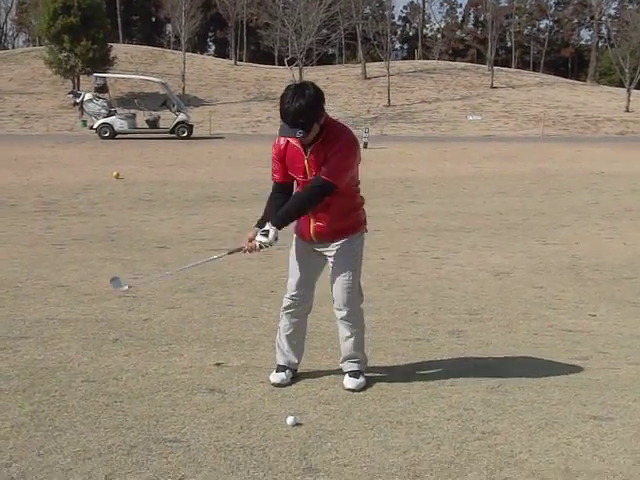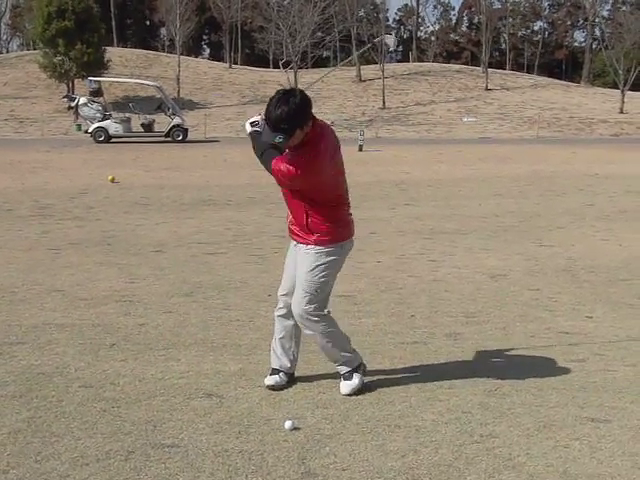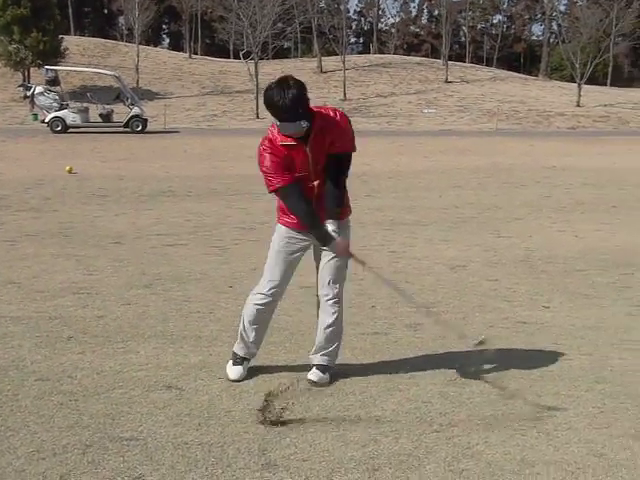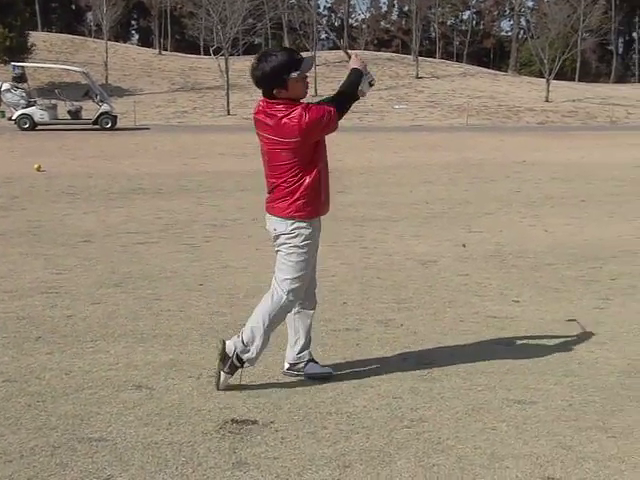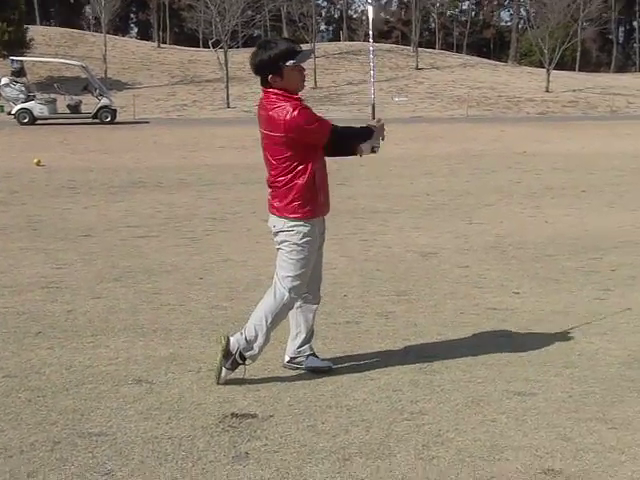
dt=0.4s
person 1, frame 1
left shoulder: (344, 144)
right shoulder: (283, 144)
left elbow: (313, 193)
right elbow: (281, 191)
left wrist: (274, 226)
right wrist: (260, 227)
left hip: (344, 235)
right hip: (306, 235)
left knee: (346, 302)
right knee: (294, 300)
left ankle: (353, 365)
right ankle: (287, 362)
person 1, frame 2
left shoulder: (301, 166)
right shoulder: (319, 129)
left elbow: (272, 161)
left wrist: (257, 133)
right wrist: (264, 129)
left hip: (325, 242)
right hip: (304, 237)
left knee: (306, 308)
right knee: (285, 300)
left ankle: (351, 366)
right ankle: (282, 366)
person 1, frame 3
left shoulder: (334, 121)
right shoulder: (271, 146)
left elbow: (336, 174)
right elbow: (292, 197)
left wrist: (333, 221)
right wrist: (322, 235)
left hip: (335, 221)
right hip: (294, 225)
left knee: (331, 294)
right knee: (267, 291)
left ankle: (323, 361)
right ankle: (243, 353)
person 1, frame 4
left shoulder: (265, 111)
right shoulder: (300, 120)
left elbow: (323, 110)
right elbow: (334, 109)
left wrist: (352, 88)
right wrist: (354, 72)
left hip: (294, 215)
right hip: (296, 220)
left knee: (304, 291)
right knee: (286, 291)
left ankle: (298, 359)
right ankle: (239, 350)
person 1, frame 5
left shoulder: (273, 105)
right shoulder: (290, 113)
left elbow: (320, 143)
right elbow: (333, 137)
left wrist: (356, 144)
right wrist: (370, 131)
left hip: (306, 213)
right hip: (297, 218)
left knee: (308, 287)
right knee: (287, 289)
left ankle: (299, 352)
right ankle: (239, 347)
